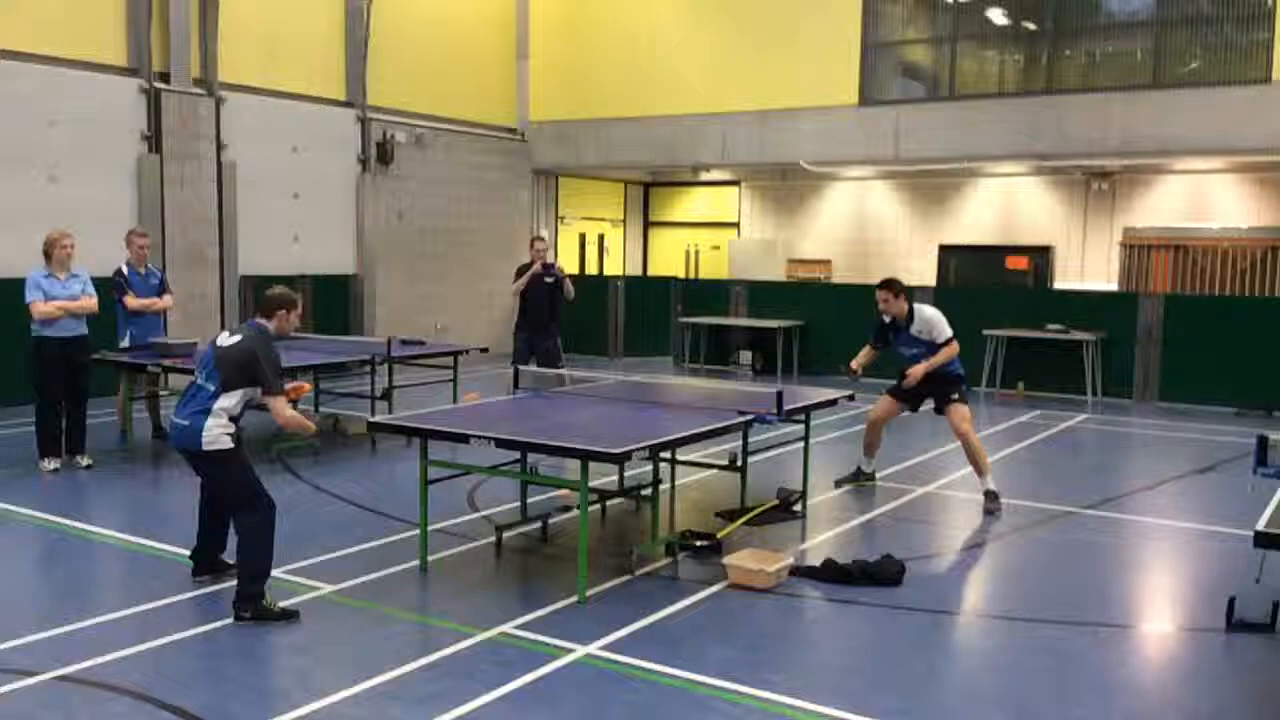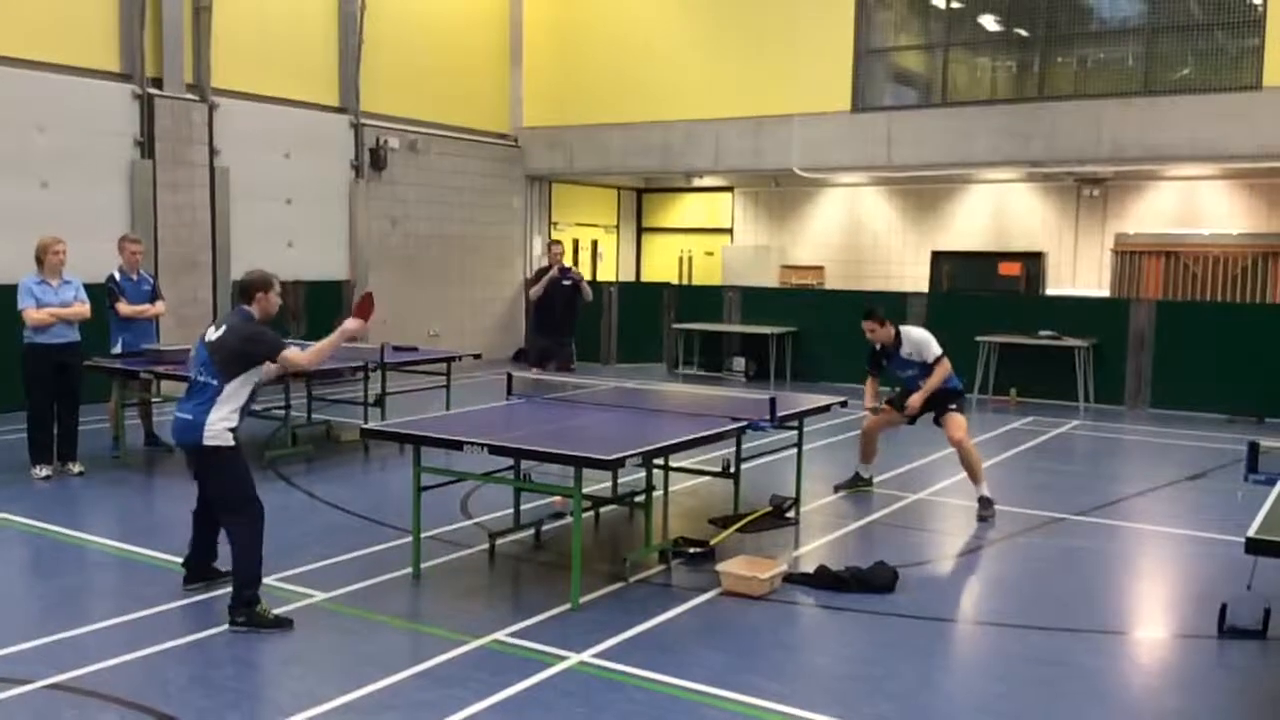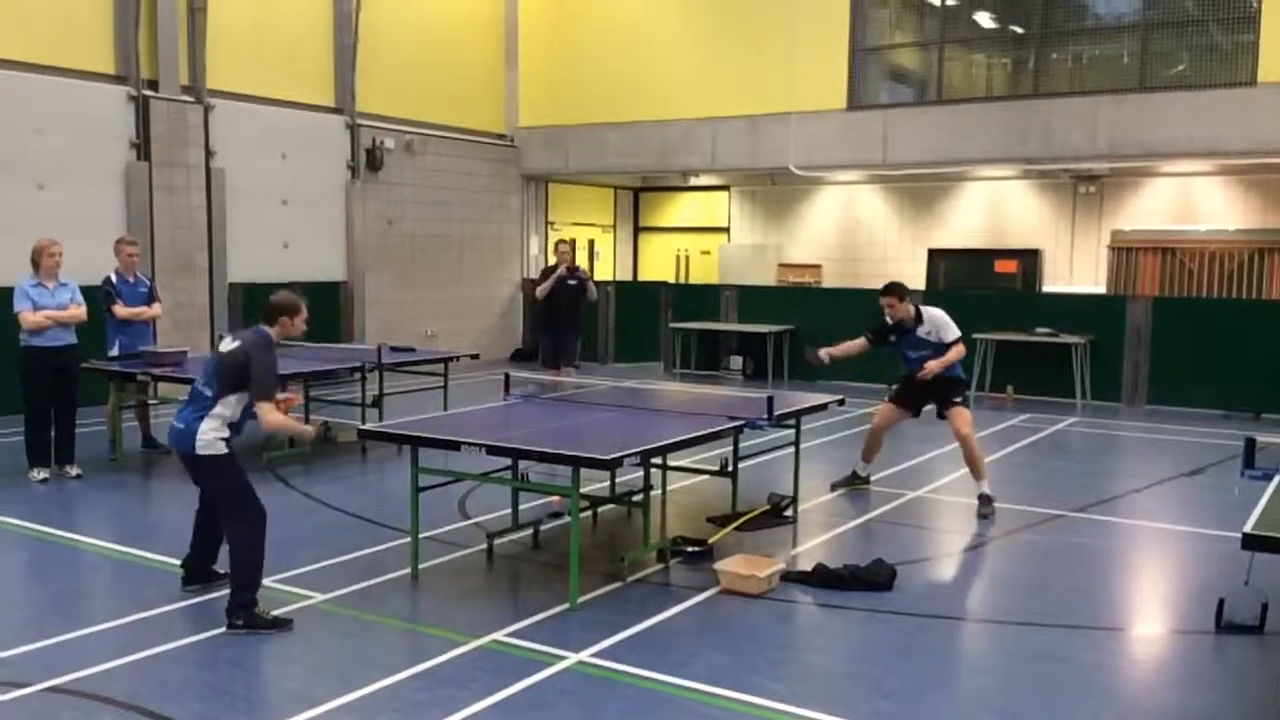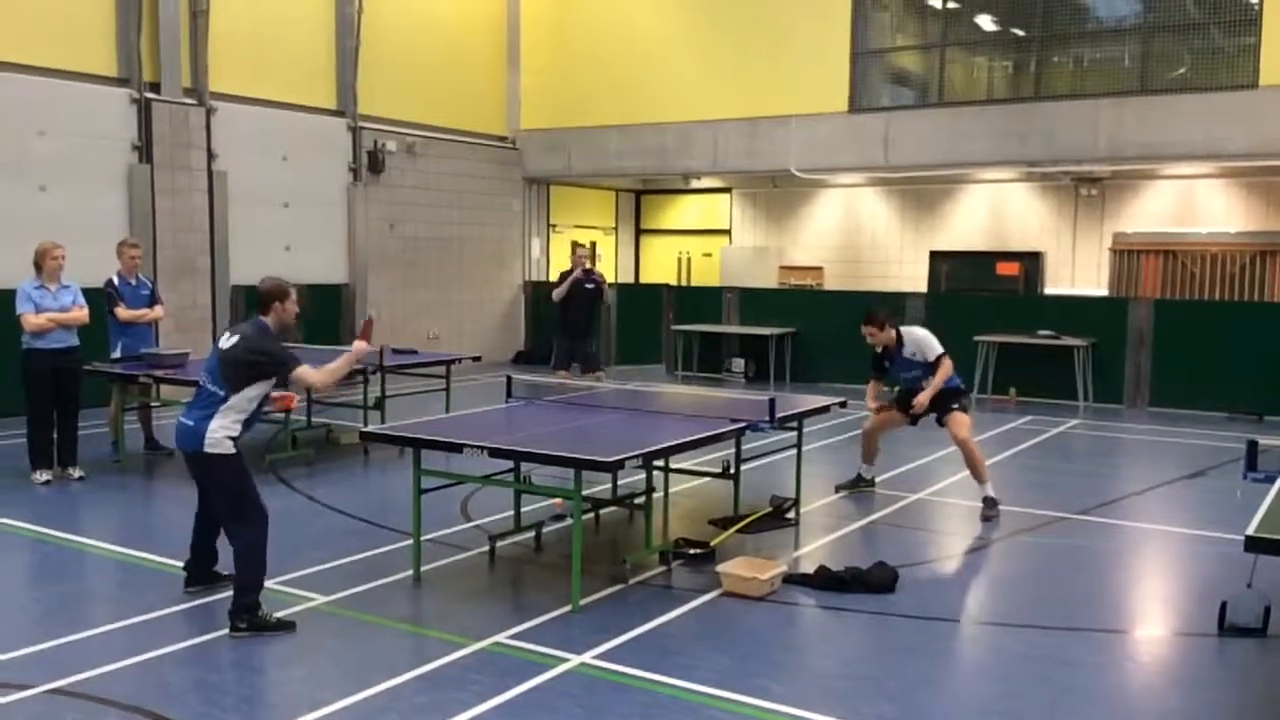
dt=0.4s
person 1, frame 1
left shoulder: (231, 335)
right shoulder: (262, 349)
right elbow: (282, 417)
left wrist: (275, 391)
right wrist: (308, 427)
left hip: (183, 428)
right hip: (208, 436)
left knee: (218, 490)
right knee: (257, 509)
left ankle: (206, 562)
right ankle: (250, 602)
person 1, frame 2
left shoulder: (223, 326)
right shoulder: (250, 332)
right elbow: (304, 360)
left wrist: (271, 369)
right wrist: (343, 332)
left hip: (187, 425)
right hip: (212, 433)
left knee: (212, 500)
right knee: (246, 513)
left ankle: (198, 569)
right ankle: (245, 608)
person 1, frame 3
left shoulder: (241, 338)
right shoulder: (260, 354)
right elbow: (270, 421)
left wrist: (272, 398)
right wrist: (303, 430)
left hip: (184, 432)
right hip: (206, 442)
left knee: (214, 504)
right knee: (248, 516)
left ankle: (198, 572)
right ankle: (242, 612)
person 1, frame 4
left shoulder: (239, 333)
right shoulder: (263, 345)
right elbow: (317, 381)
left wrist: (267, 397)
right wrist: (353, 355)
left hip: (191, 430)
right hip: (213, 439)
left knee: (213, 505)
right knee: (250, 518)
left ankle: (198, 573)
right ankle: (246, 613)
person 2, frame 1
left shoulder: (82, 277)
right shoulder: (35, 278)
left elbow: (93, 306)
right elbow: (39, 313)
left wrist: (59, 304)
right wrist: (77, 307)
left hip: (78, 343)
right hip: (47, 345)
left knee: (78, 399)
right knee: (49, 401)
left ankle: (77, 452)
right ankle: (49, 455)
person 2, frame 2
left shoulder: (74, 283)
right shoulder: (28, 285)
left elbow: (85, 313)
right elbow: (31, 319)
left wrist: (52, 312)
right wrist: (69, 314)
left hip: (70, 350)
right hip: (39, 352)
left knee: (70, 406)
right knee: (40, 408)
left ankle: (68, 459)
right ankle: (41, 462)
person 2, frame 3
left shoulder: (70, 286)
right shoulder: (24, 288)
left elbow: (82, 315)
right elbow: (27, 322)
left wrist: (48, 314)
right wrist: (66, 316)
left hip: (67, 353)
right hip: (36, 355)
left knee: (67, 409)
right knee: (38, 410)
left ankle: (66, 462)
right ankle: (38, 465)
person 2, frame 4
left shoulder: (72, 288)
right shoulder: (26, 290)
left elbow: (84, 317)
right elbow: (30, 324)
left wrist: (50, 316)
right wrist: (68, 319)
left hip: (69, 355)
right hip: (38, 357)
left knee: (70, 410)
right knee: (40, 413)
left ankle: (69, 463)
right ankle: (41, 467)
person 3, frame 1
left shoulder: (929, 316)
right shoulder: (886, 323)
left elbow: (953, 348)
right elbow: (871, 349)
left wrist: (924, 367)
right wrist: (858, 362)
left hip: (945, 376)
right hip: (914, 375)
left knee: (963, 430)
right knee: (874, 419)
left ankle: (990, 490)
right ankle: (865, 471)
person 3, frame 2
left shoulder: (917, 337)
right shoulder: (878, 350)
left elbow: (944, 368)
right elbow: (873, 378)
left wrist: (921, 396)
right wrist: (870, 402)
left hip: (945, 390)
right hip: (913, 393)
left knee: (958, 438)
right knee: (869, 427)
left ankle: (984, 498)
right ankle: (863, 477)
person 3, frame 3
left shoulder: (935, 317)
right shoulder: (888, 326)
left elbow: (959, 348)
right elbow: (859, 344)
left wrist: (938, 364)
right wrist: (829, 351)
left hip: (947, 381)
right hip: (914, 381)
left knee: (964, 433)
right knee: (877, 427)
left ankle: (984, 494)
right ankle: (860, 475)
person 3, frame 4
left shoulder: (918, 337)
right shoulder: (880, 353)
left elbow: (946, 365)
right elbow: (876, 381)
left wrist: (928, 393)
right wrist: (871, 402)
left hip: (947, 390)
right hip: (913, 392)
left knee: (962, 437)
right knee: (870, 429)
left ankle: (989, 498)
right ankle: (865, 477)
person 4, frame 1
left shoulder: (157, 274)
right shoulder: (121, 274)
left elbow: (168, 303)
right elbow: (130, 304)
left wrist: (141, 303)
right wrist: (154, 300)
left hip: (155, 340)
right hip: (132, 341)
left knee: (153, 387)
right knee: (127, 388)
left ankle: (157, 428)
right ankle: (125, 432)
person 4, frame 2
left shoulder: (149, 280)
right shoulder: (113, 280)
left elbow: (160, 309)
right elbow: (122, 310)
left wrist: (133, 310)
right wrist: (147, 307)
left hip: (148, 346)
right hip: (124, 347)
left knee: (145, 393)
right knee: (119, 395)
left ankle: (150, 436)
right ankle: (116, 440)
person 4, frame 3
left shoulder: (146, 282)
right shoulder: (110, 283)
left elbow: (157, 312)
right elbow: (119, 313)
left wrist: (131, 313)
right wrist: (144, 309)
left hip: (145, 348)
right hip: (120, 350)
left knee: (142, 395)
right knee: (116, 397)
left ankle: (147, 439)
right ankle: (114, 442)
person 4, frame 4
left shoulder: (148, 284)
right shoulder: (112, 285)
left elbow: (159, 313)
right elbow: (121, 315)
left wrist: (133, 316)
right wrist: (145, 312)
left hip: (147, 350)
right hip: (123, 352)
left knee: (145, 397)
right knee: (119, 398)
left ankle: (150, 441)
right ankle: (116, 444)
